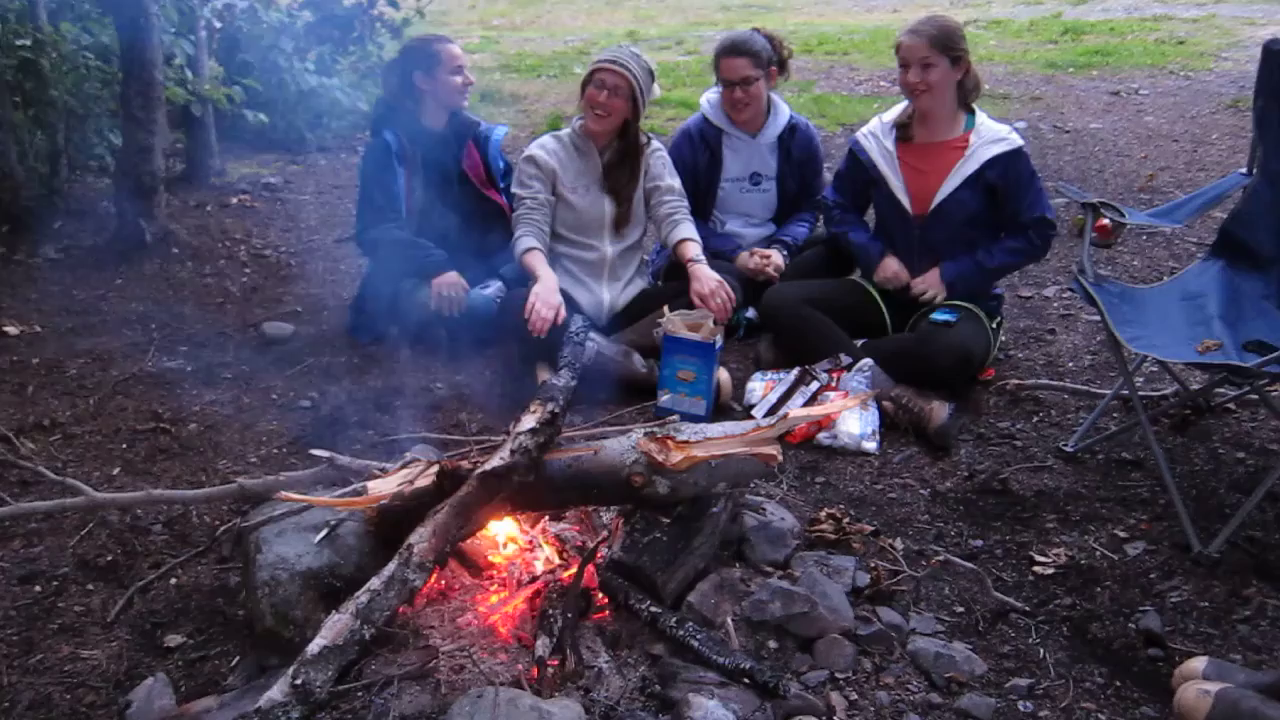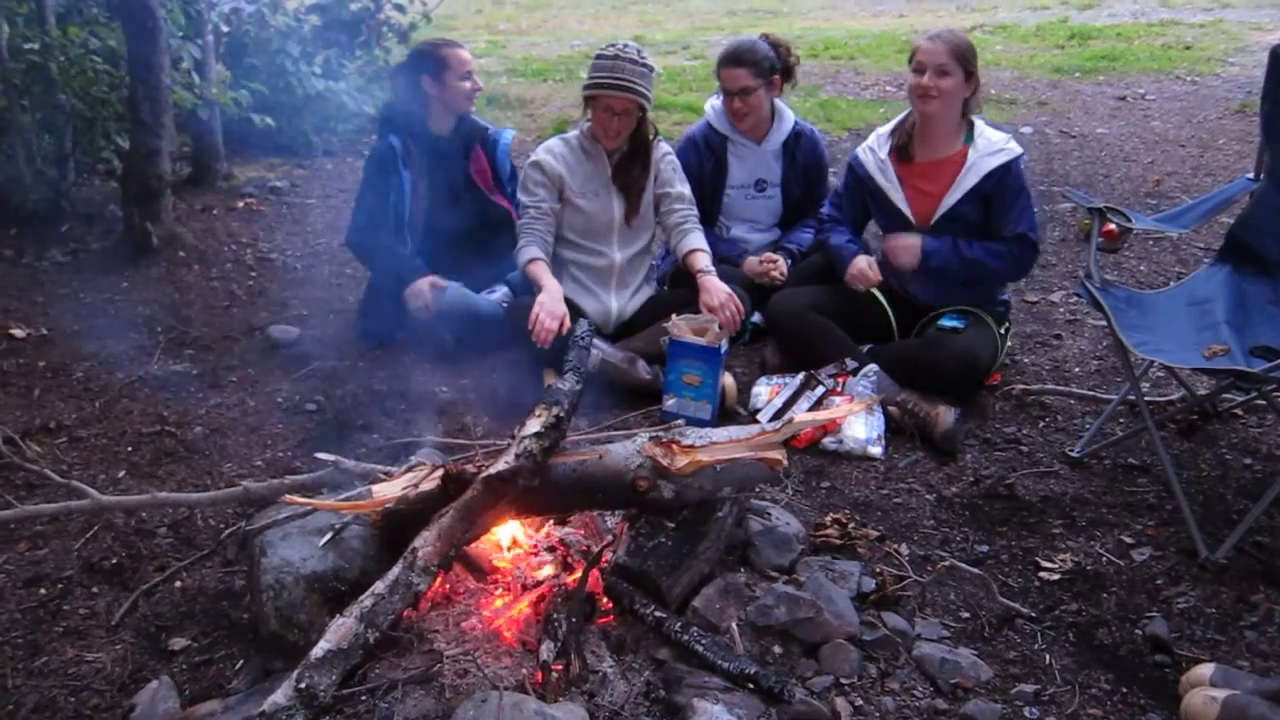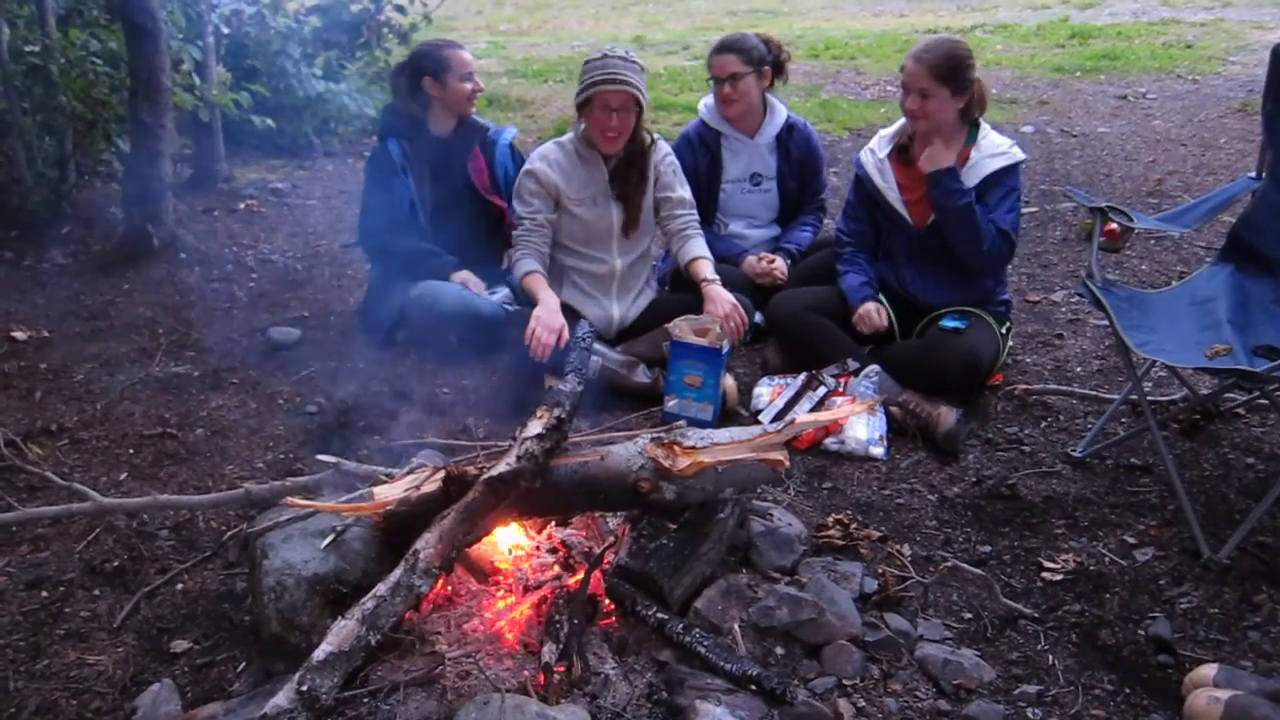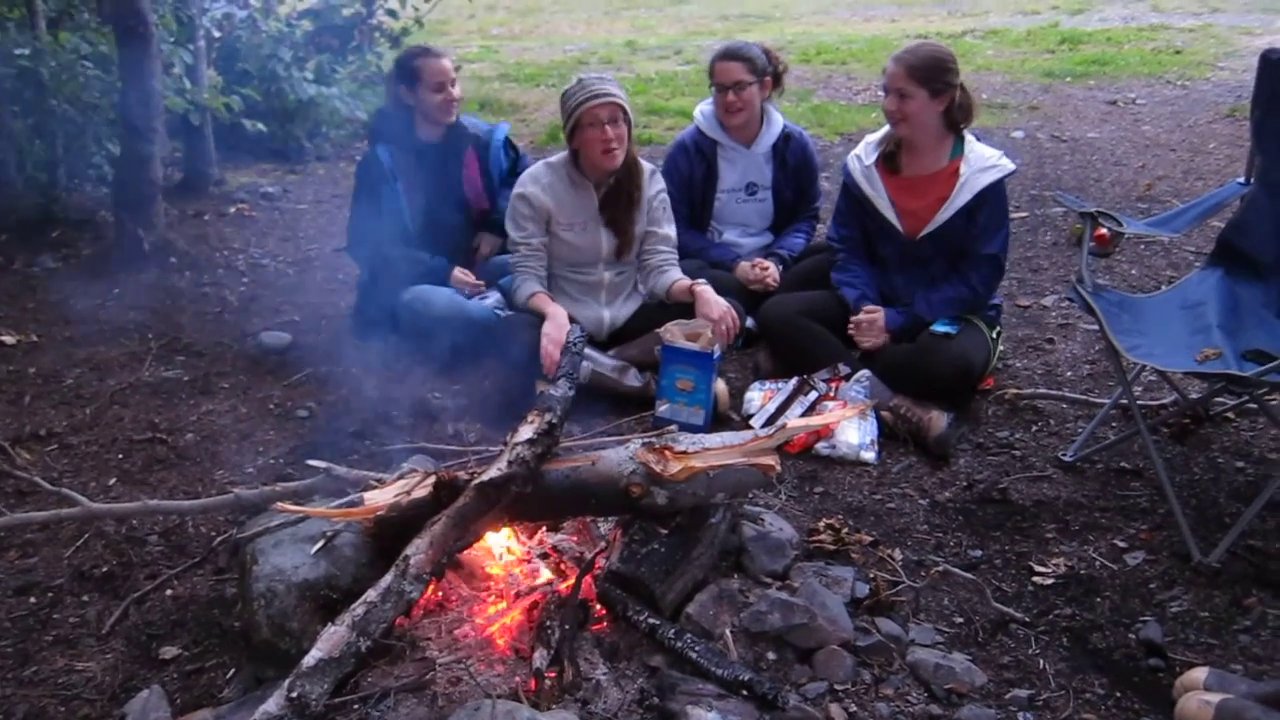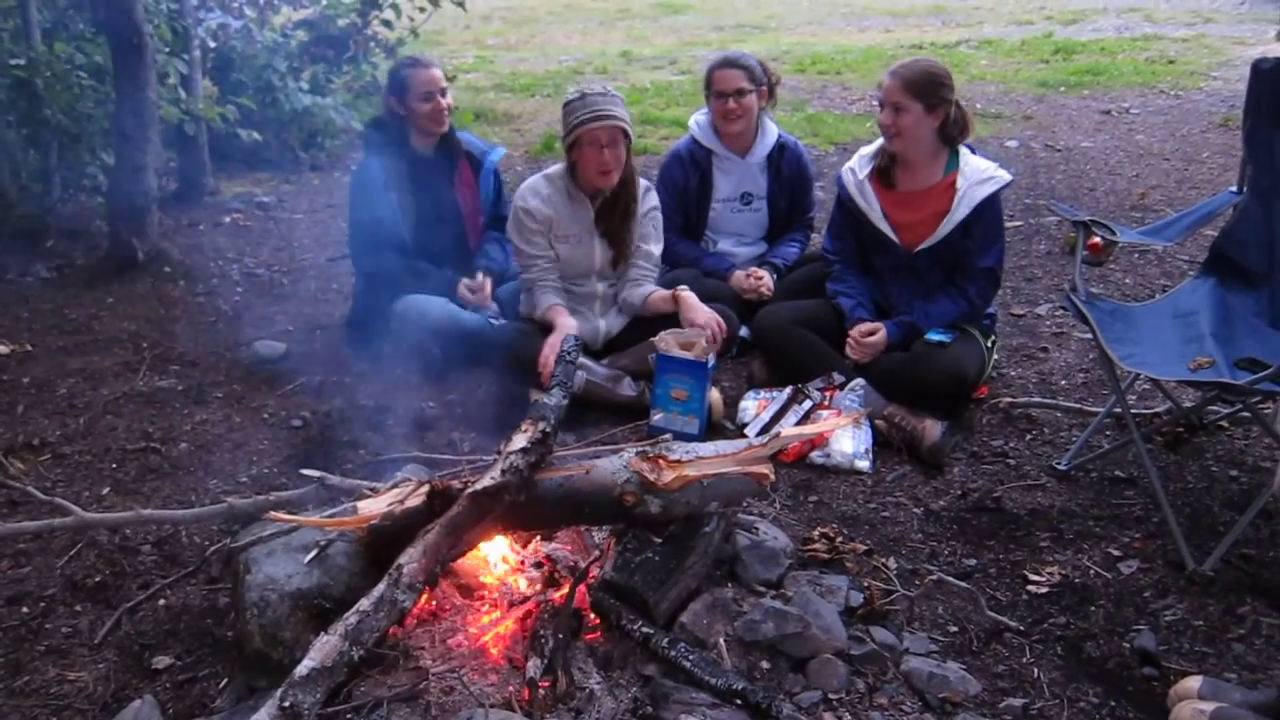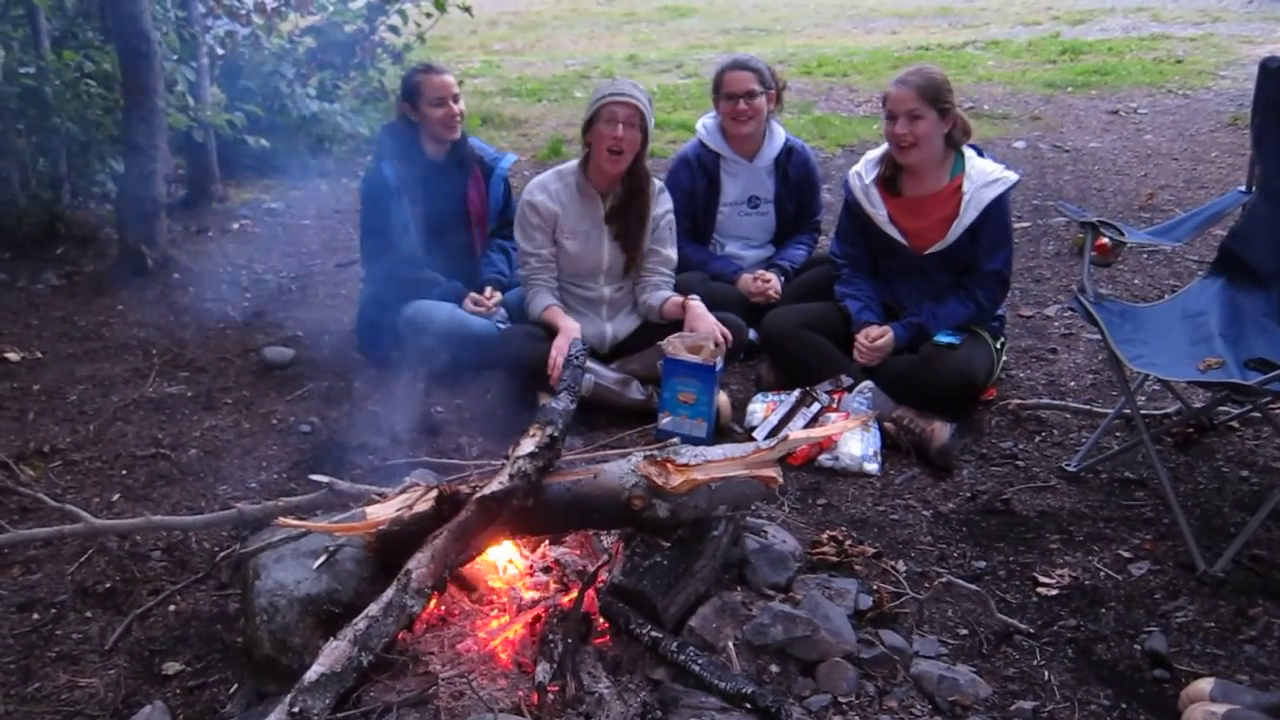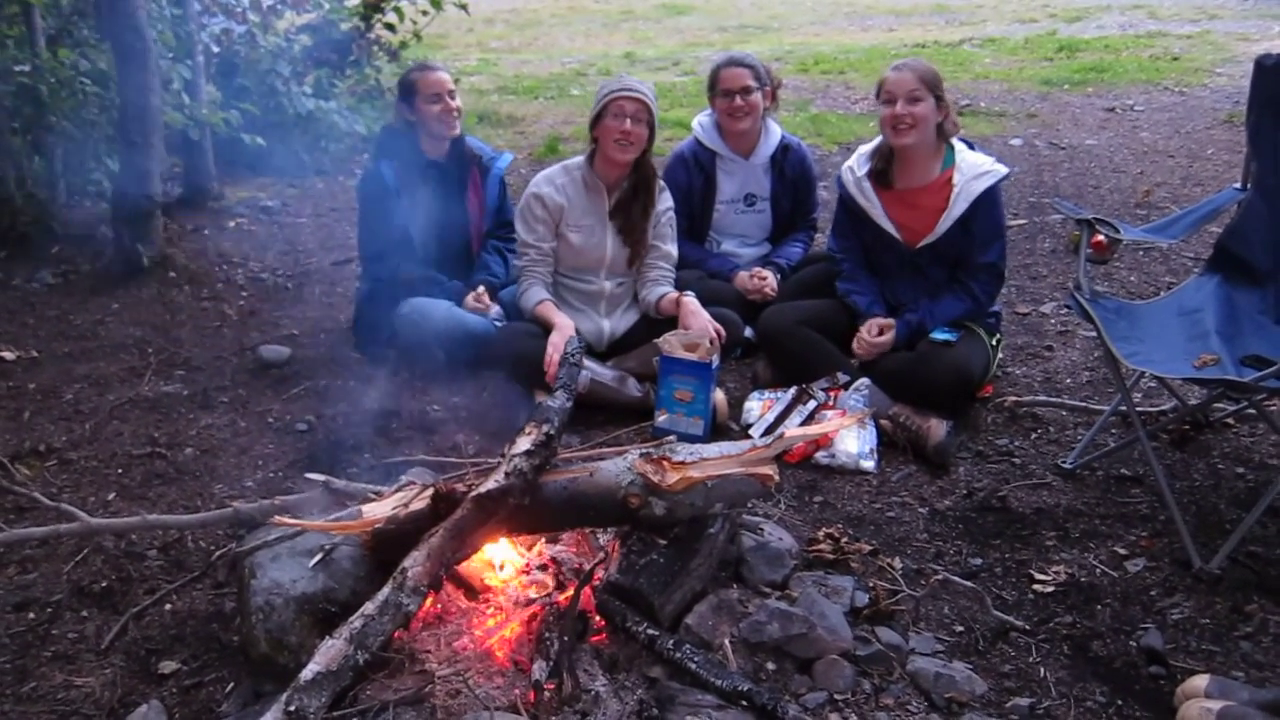
dt=0.5s
person 1, frame 1
left shoulder: (997, 152)
right shoulder: (876, 138)
left elbow: (1035, 233)
right elbow: (838, 208)
left wrist: (954, 273)
right wrist: (874, 256)
left hip: (961, 300)
right hip: (886, 292)
left knee: (951, 354)
right knee: (779, 303)
left ankle: (831, 357)
right ankle: (896, 395)
person 1, frame 2
left shoulder: (995, 160)
right shoulder: (878, 152)
left elbow: (1018, 254)
right elbow: (835, 220)
left wrist: (932, 253)
right wrist: (850, 255)
left hip: (966, 308)
right hip: (893, 296)
left knee: (959, 360)
right knee: (785, 309)
left ankle: (839, 360)
right ankle: (904, 400)
person 1, frame 3
left shoulder: (994, 163)
right shoulder: (879, 156)
left elbow: (991, 254)
right elbow: (853, 241)
left wrist: (945, 180)
right wrist: (861, 297)
left hip: (966, 308)
right hip: (890, 299)
left knee: (960, 361)
right knee: (785, 309)
left ankle: (837, 364)
right ankle: (903, 399)
person 1, frame 4
left shoulder: (981, 175)
right shoulder: (866, 162)
left elbow: (980, 276)
right elbow: (847, 250)
left wrist: (900, 321)
right wrist: (864, 307)
left hip: (953, 313)
right hip: (879, 305)
left knee: (954, 365)
right knee: (777, 315)
left ankle: (819, 365)
right ankle: (896, 404)
person 1, frame 5
left shoulder: (976, 187)
right shoulder: (860, 175)
left elbow: (975, 287)
right elbow: (842, 261)
left wrist: (897, 332)
right wrist: (859, 320)
left hip: (948, 322)
right hip: (872, 313)
left knee: (946, 375)
right knee: (771, 324)
left ankle: (824, 378)
right ankle: (889, 413)
person 1, frame 6
left shoulder: (984, 189)
right shoulder: (866, 180)
left elbow: (985, 289)
right elbow: (851, 266)
left wrist: (904, 334)
right wrist: (865, 323)
left hip: (958, 324)
right hip: (881, 315)
left knee: (955, 375)
right knee: (779, 327)
left ankle: (834, 382)
right ankle: (896, 413)
person 1, frame 7
left shoulder: (975, 182)
right shoulder: (859, 175)
left elbow: (981, 282)
right elbow: (849, 260)
left wrist: (905, 329)
right wrist: (870, 316)
left hip: (954, 319)
right hip: (879, 312)
left knee: (951, 372)
right knee: (776, 325)
left ankle: (822, 374)
right ankle: (894, 412)
person 2, frame 1
left shoulder: (649, 154)
right shoulder: (544, 155)
left elbow: (674, 215)
right elbow: (529, 231)
left wrist: (697, 264)
right wrist: (546, 280)
left hip: (629, 301)
right hip: (569, 303)
left knee: (721, 293)
right knee: (521, 308)
right ankle: (650, 369)
person 2, frame 2
left shoulder: (657, 156)
right shoulder: (551, 158)
left elbow: (683, 223)
right elbow: (533, 239)
left wrist: (706, 275)
right wrist: (550, 289)
left hip: (637, 306)
right hip: (575, 309)
left knee: (732, 302)
right knee: (521, 317)
right ankle: (650, 373)
person 2, frame 3
left shoulder: (655, 155)
right shoulder: (546, 165)
left elbow: (685, 229)
right elbow: (528, 250)
left wrist: (711, 284)
right wrist: (548, 303)
left hip: (639, 309)
right hip: (574, 313)
left knee: (736, 310)
right knee: (524, 331)
left ankle: (595, 366)
right ankle: (652, 379)
person 2, frame 4
left shoulder: (647, 179)
right shoulder: (536, 186)
left elbow: (660, 267)
right elbow: (527, 275)
left wrist: (698, 289)
right wrist: (553, 312)
left hip: (629, 318)
right hip: (566, 321)
left knee: (726, 316)
right knee: (513, 333)
person 2, frame 5
left shoulder: (642, 195)
right shoulder: (535, 197)
left elbow: (635, 288)
right elbow: (542, 287)
left wrist: (680, 297)
right wrist: (563, 323)
left hip: (622, 330)
right hip: (564, 329)
left knee: (720, 326)
right knee: (509, 343)
left ankle: (578, 377)
right ankle: (640, 392)
person 2, frame 6
left shoulder: (655, 196)
right shoulder: (544, 194)
left elbow: (653, 290)
right elbow: (538, 287)
left wrist: (690, 305)
right wrist: (566, 325)
left hip: (631, 335)
right hip: (570, 335)
left knee: (730, 331)
right knee: (514, 345)
left ankle: (584, 381)
right ankle: (652, 395)
person 2, frame 7
left shoulder: (657, 195)
right shoulder: (549, 188)
left elbow: (655, 281)
right elbow: (533, 282)
left wrist: (684, 302)
right wrist: (560, 323)
left hip: (628, 332)
right hip: (567, 331)
left knee: (725, 326)
right knee: (509, 342)
right ankle: (650, 393)
person 3, frame 1
left shoulder: (478, 136)
right shoulder: (386, 148)
left elbow: (511, 197)
right elbow: (374, 232)
right wrist: (434, 265)
left hip: (487, 264)
right hip: (421, 274)
right knee: (427, 300)
person 3, frame 2
left shoulder: (486, 140)
right shoulder: (393, 153)
left elbow: (515, 206)
right elbow: (364, 234)
right wrist: (410, 275)
left hip: (493, 269)
right hip: (433, 281)
right knee: (439, 305)
person 3, frame 3
left shoulder: (490, 140)
right shoulder: (392, 156)
right elbow: (378, 237)
right wrist: (446, 269)
left hip: (488, 268)
right hip: (425, 277)
right knee: (431, 301)
person 3, frame 4
left shoulder: (480, 139)
right shoulder: (381, 162)
right elbow: (365, 245)
left wrist: (497, 225)
right wrist: (439, 272)
left hip: (477, 268)
right hip: (413, 281)
right knee: (422, 306)
person 3, frame 5
left shoulder: (474, 156)
right shoulder: (374, 172)
left elbow: (500, 224)
right elbow: (369, 257)
left wrist: (487, 270)
right wrist: (446, 285)
left hip: (472, 283)
right hip: (408, 293)
right knee: (414, 316)
person 3, frame 6
left shoulder: (485, 163)
right shoulder: (385, 177)
left elbow: (506, 232)
right elbow: (382, 261)
left wrist: (494, 282)
right wrist: (452, 296)
left hip: (481, 291)
right hip: (417, 299)
right knee: (421, 321)
person 3, frame 7
left shoulder: (483, 162)
right shoulder: (383, 177)
left elbow: (503, 233)
right elbow: (382, 261)
left wrist: (485, 285)
right wrist: (454, 295)
left hip: (476, 292)
right hip: (414, 298)
right knee: (419, 320)
person 4, frame 1
left shoulder: (800, 134)
right shoulder: (692, 136)
left elbow: (808, 207)
left wrist: (781, 250)
right wrist: (734, 256)
left hip: (771, 256)
right hip: (714, 257)
right knee: (680, 266)
left ankle: (750, 310)
person 4, frame 2
left shoulder: (805, 140)
right shoulder: (698, 142)
left elbow: (814, 214)
left wrist: (786, 257)
right wrist: (740, 261)
left hip: (777, 261)
right hip: (719, 263)
right knee: (688, 273)
person 4, frame 3
left shoulder: (799, 135)
right shoulder: (693, 140)
left elbow: (812, 210)
left wrist: (785, 257)
right wrist: (740, 260)
left hip: (776, 257)
right hip: (718, 261)
person 4, frame 4
left shoulder: (795, 143)
right shoulder: (688, 148)
left elbow: (806, 217)
right elbow: (677, 228)
left wrist: (777, 262)
right wrist: (733, 265)
left hip: (772, 262)
right hip: (715, 265)
right knee: (685, 275)
left ankle: (752, 315)
person 4, frame 5
left shoulder: (789, 153)
right shoulder: (683, 157)
left elbow: (800, 226)
right elbow: (669, 237)
left wrist: (771, 271)
right wrist: (728, 274)
left hip: (767, 271)
right hip: (709, 273)
right knee: (676, 284)
left ankle: (748, 326)
person 4, frame 6
left shoulder: (797, 156)
right shoulder: (690, 161)
left elbow: (807, 229)
right elbow: (678, 240)
left wrist: (778, 273)
right wrist: (735, 277)
left hip: (774, 275)
right hip: (717, 278)
right knee: (684, 287)
left ankle: (753, 327)
person 4, frame 7
left shoulder: (793, 154)
right shoulder: (687, 159)
left elbow: (803, 227)
right elbow: (675, 238)
left wrist: (775, 272)
right wrist: (732, 276)
left hip: (771, 273)
right hip: (713, 276)
left knee: (837, 267)
right knee: (682, 285)
left ankle: (754, 326)
